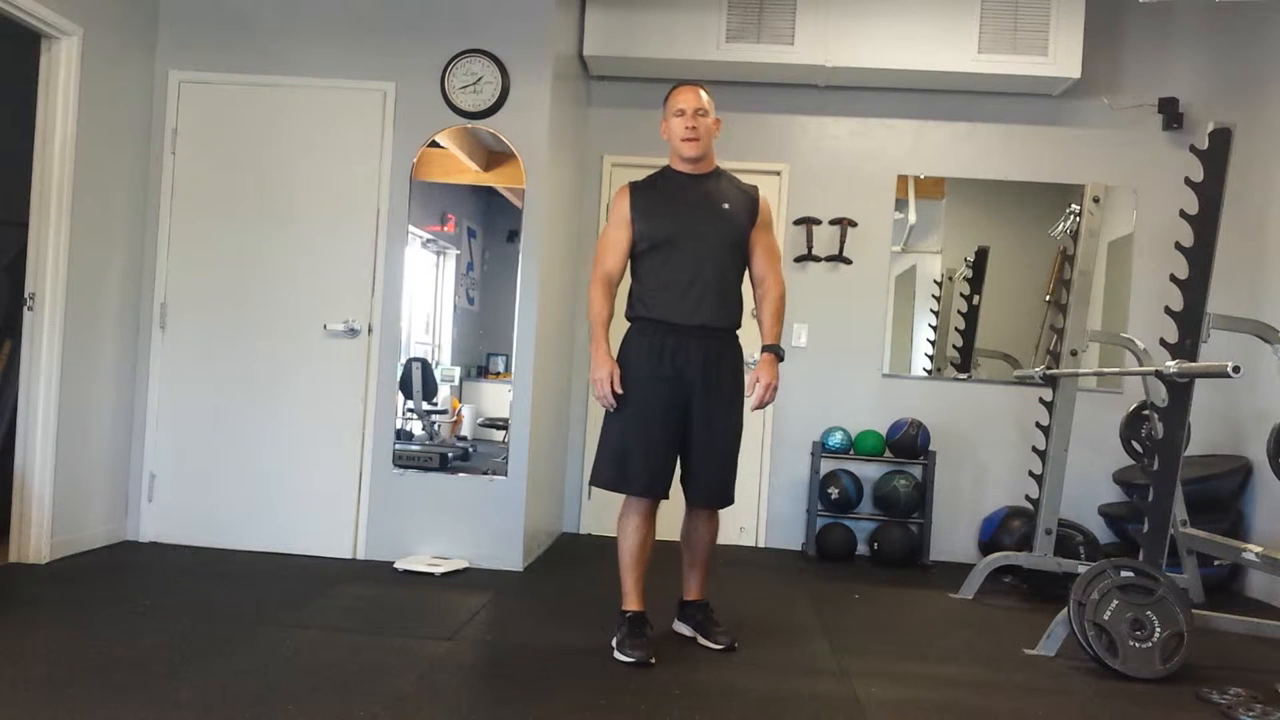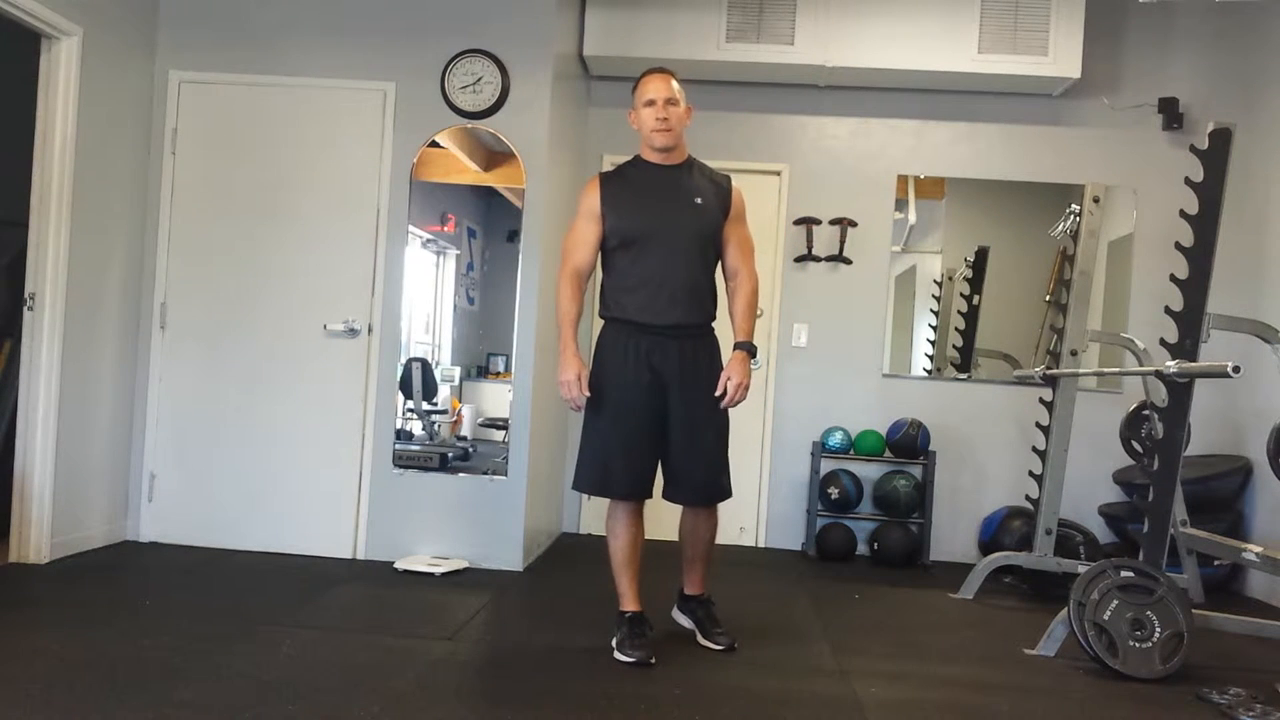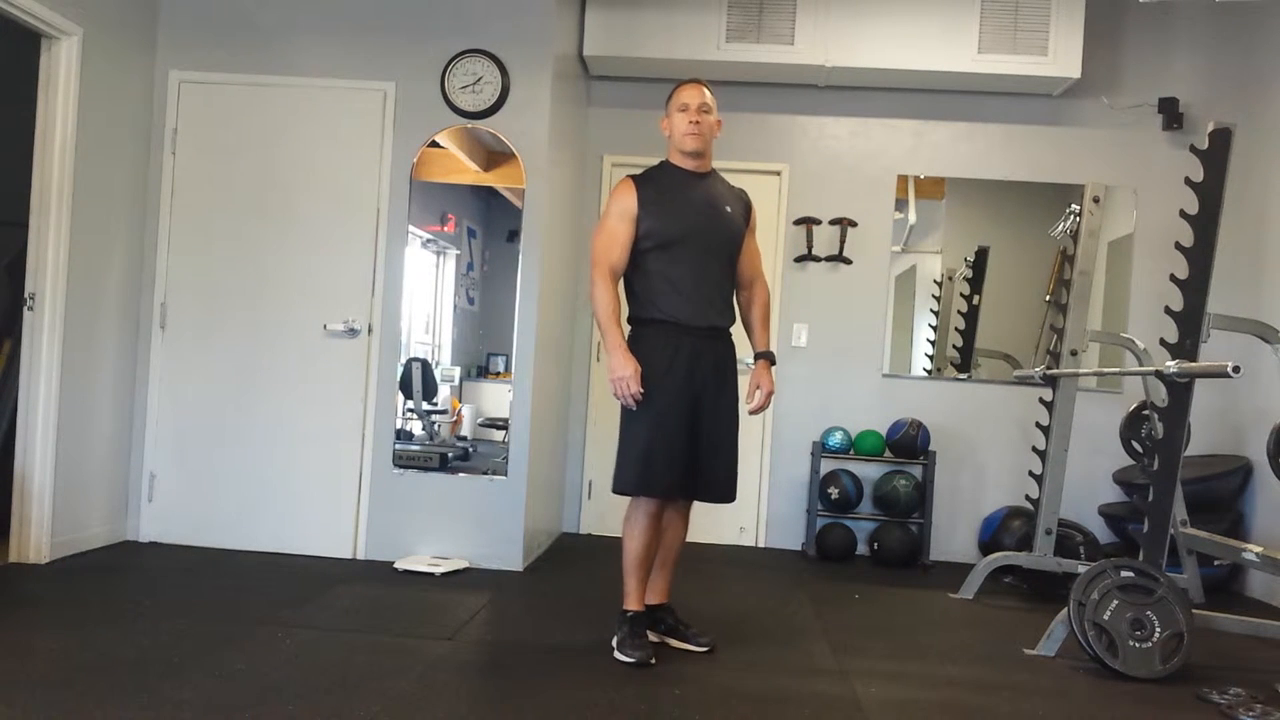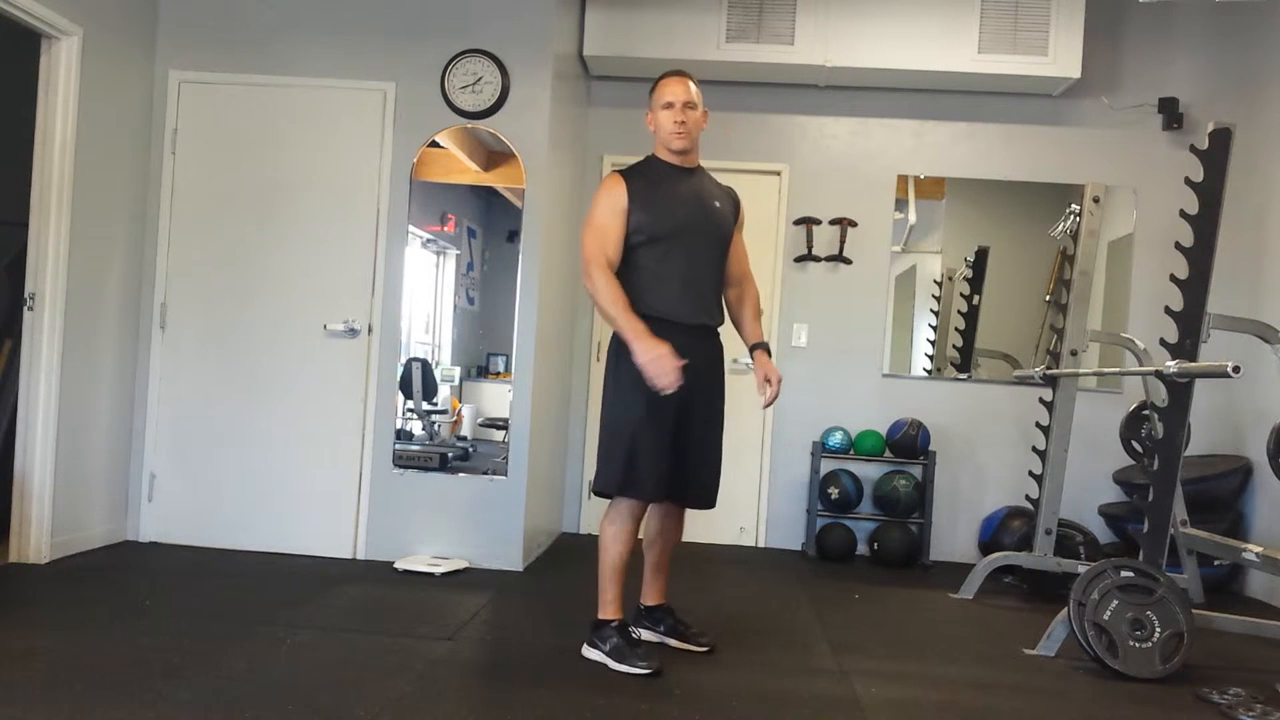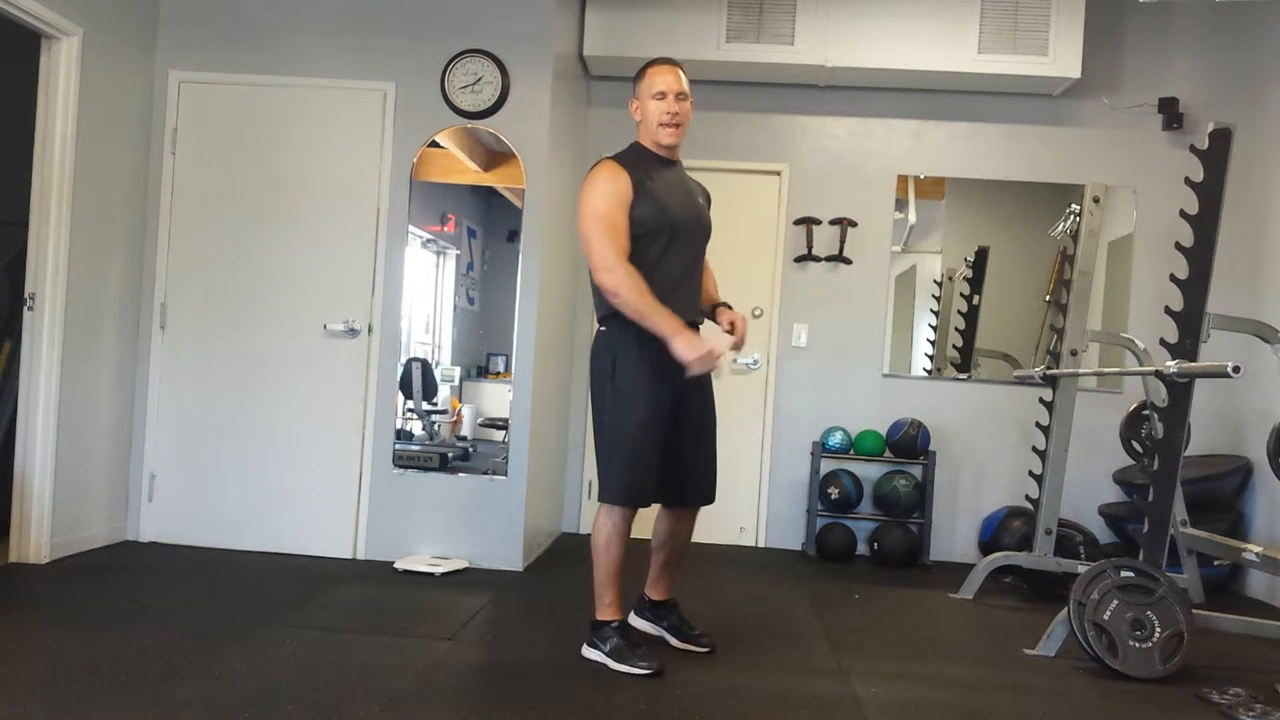
dt=1s
person 1, frame 1
left shoulder: (747, 201)
right shoulder: (635, 196)
left elbow: (768, 281)
right elbow: (604, 276)
left wrist: (770, 352)
right wrist: (600, 350)
left hip: (718, 356)
right hip: (649, 351)
left knee: (708, 495)
right knee: (641, 491)
left ankle: (693, 605)
right ankle: (632, 615)
person 1, frame 2
left shoulder: (721, 190)
right shoulder: (605, 189)
left elbow: (741, 275)
right elbow: (574, 271)
left wrist: (742, 350)
right wrist: (568, 351)
left hip: (697, 351)
right hip: (626, 350)
left knee: (703, 489)
right knee: (626, 492)
left ankle: (694, 598)
right ankle: (631, 616)
person 1, frame 3
left shoulder: (737, 203)
right shoulder: (636, 192)
left elbow: (751, 285)
right elbow: (604, 273)
left wrist: (763, 358)
right wrist: (617, 350)
left hip: (715, 355)
right hip: (657, 350)
left knee: (683, 492)
right knee: (650, 490)
left ankle: (658, 608)
right ankle: (631, 614)
person 1, frame 4
left shoulder: (725, 199)
right shoulder: (624, 186)
left elbow: (739, 282)
right elbow: (598, 270)
left wrist: (758, 347)
right wrist: (642, 341)
left hip: (703, 354)
right hip: (647, 353)
left knee: (676, 493)
right knee: (631, 492)
left ankle: (654, 611)
right ankle: (606, 627)
person 1, frame 5
left shoulder: (696, 191)
right shoulder: (613, 177)
right elbow: (610, 270)
left wrist: (719, 310)
right wrist: (678, 333)
left hip: (686, 353)
right hip: (632, 349)
left knee: (688, 490)
right knee: (623, 493)
left ankle: (657, 604)
right ankle: (605, 628)
